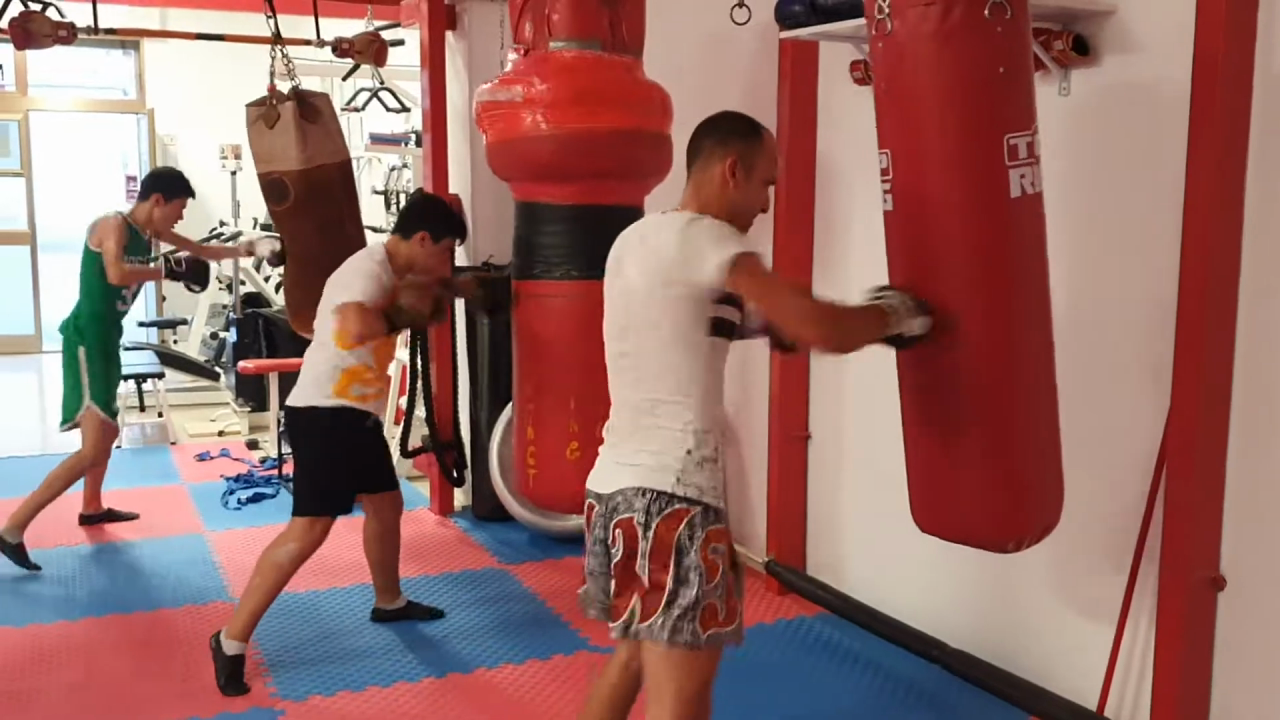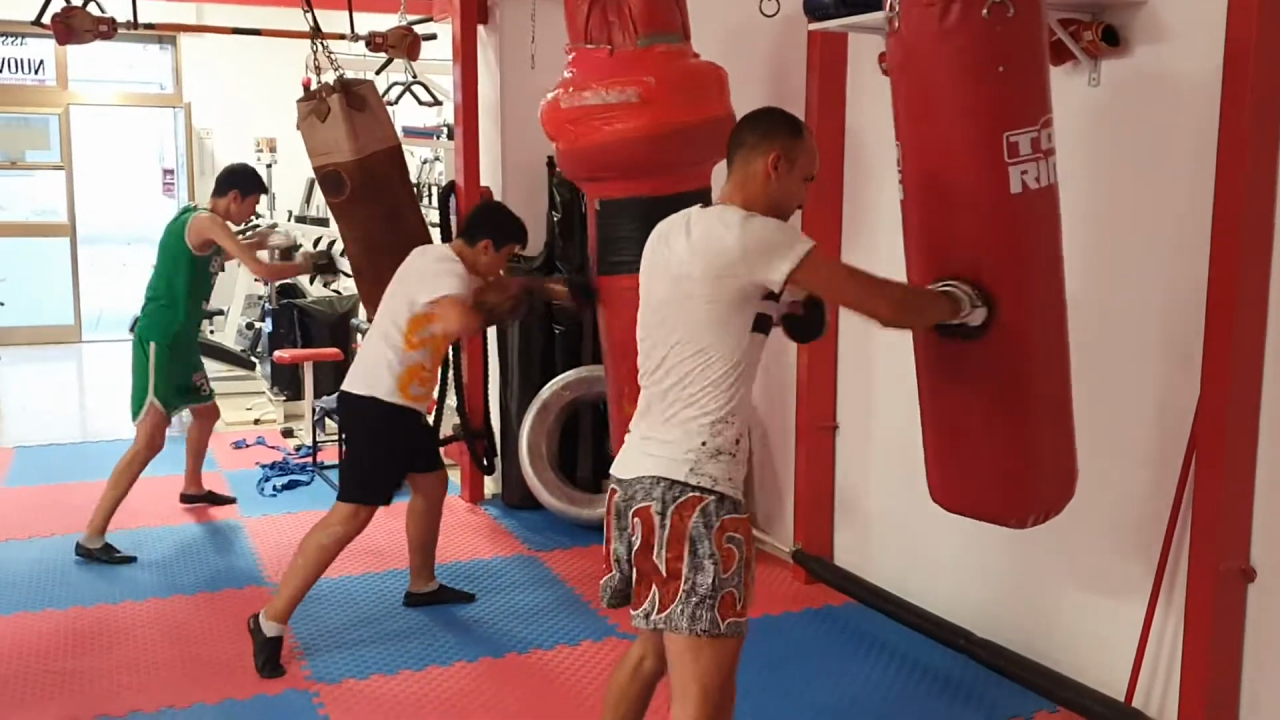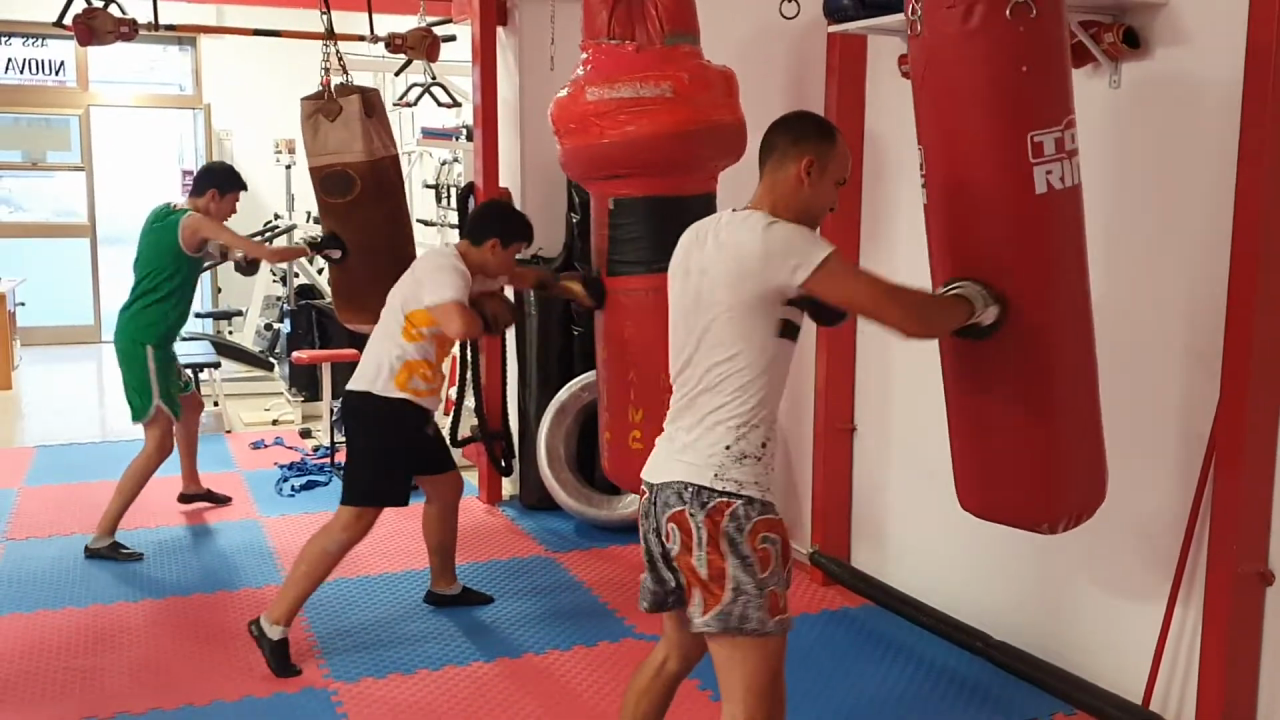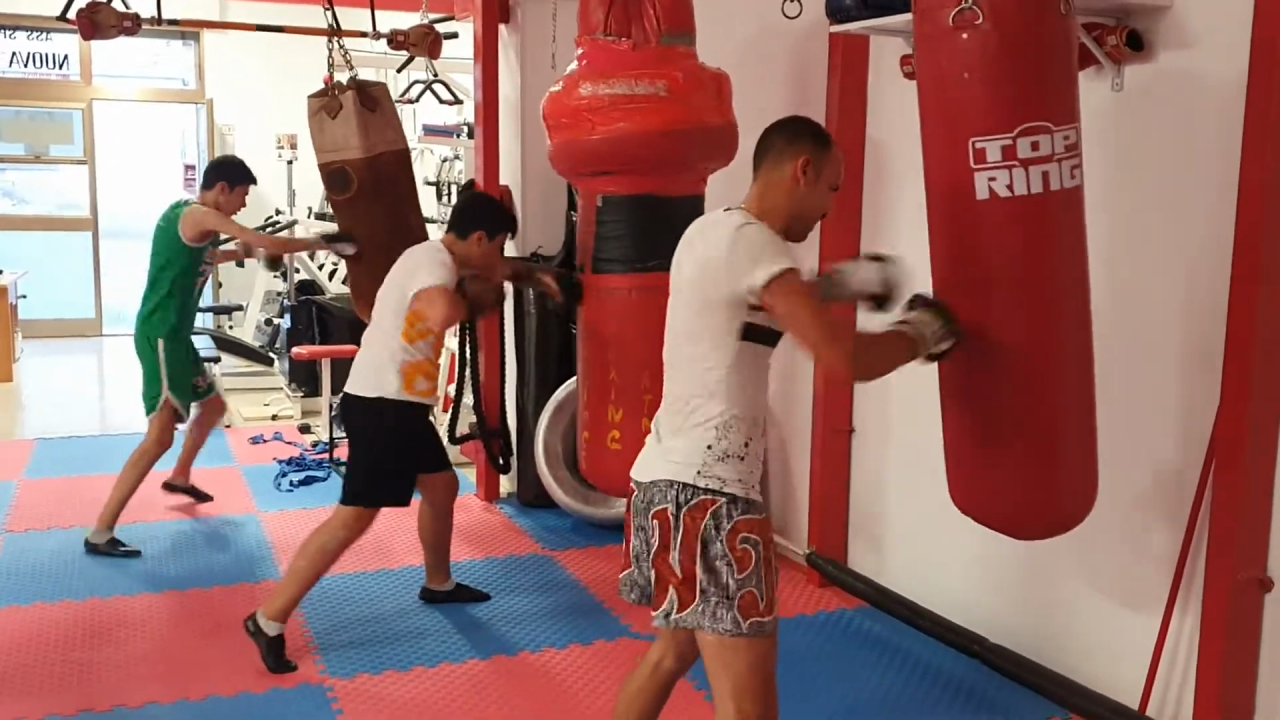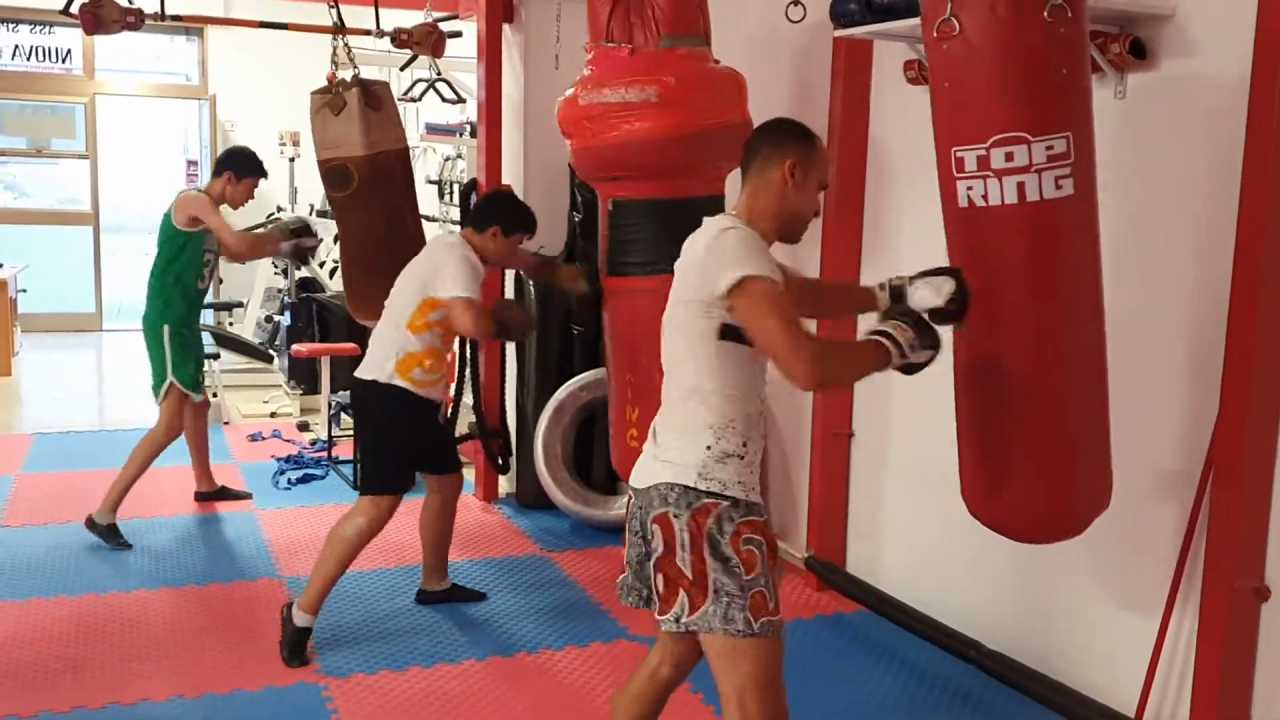
dt=1s
person 1, frame 1
left shoulder: (633, 240)
right shoulder: (703, 239)
right elbow: (820, 331)
right wrist: (897, 313)
left hip: (616, 485)
right hip: (670, 495)
left knee: (637, 652)
person 1, frame 2
left shoulder: (670, 231)
right shoulder: (753, 236)
right elbow: (889, 305)
left wrist: (788, 306)
right wrist: (960, 301)
left hip: (640, 474)
right hip: (692, 487)
left knee: (654, 648)
person 1, frame 3
left shoulder: (699, 237)
right shoulder: (776, 242)
right elbow: (906, 316)
left wrist: (823, 293)
right wrist: (972, 301)
left hip: (673, 477)
right hip: (722, 492)
left knee: (677, 650)
person 1, frame 4
left shoulder: (708, 232)
right shoulder: (752, 244)
right elbow: (845, 359)
right wrist: (924, 331)
left hip: (664, 475)
right hip: (706, 488)
left knee: (674, 648)
person 1, frame 5
left shoulder: (713, 239)
right shoulder: (736, 248)
left elbow: (794, 295)
right elbow: (810, 369)
left wrist: (897, 293)
right wrist: (893, 341)
left hip: (663, 482)
right hip: (706, 494)
left knee: (673, 656)
person 2, frame 1
left shoulder: (394, 270)
right shoulder: (372, 268)
right elbow: (355, 326)
right wrist: (402, 315)
left hip: (357, 412)
right hip: (326, 412)
left knee: (386, 505)
right knee: (308, 531)
left ankle: (389, 601)
right ankle: (231, 642)
person 2, frame 2
left shoulder: (439, 259)
right shoulder: (441, 268)
left elbow: (479, 302)
right elbow: (457, 323)
left wrist: (515, 296)
right wrist: (492, 310)
left hip: (402, 402)
right hip: (376, 402)
left knee: (432, 484)
right knee: (351, 515)
left ankle: (422, 584)
right ankle: (270, 623)
person 2, frame 3
left shoulder: (458, 266)
right shoulder: (446, 268)
left elbow: (517, 279)
right elbow: (456, 326)
left wrist: (559, 283)
right wrist: (491, 317)
left hip: (409, 404)
right hip: (381, 404)
left knee: (446, 489)
right knee: (354, 519)
left ankle: (444, 586)
right ankle: (273, 625)
person 2, frame 4
left shoulder: (437, 256)
right shoulder: (434, 261)
left elbow: (493, 273)
right elbow: (439, 315)
left wrist: (531, 274)
right wrist: (474, 297)
left hip: (403, 401)
right hip: (381, 403)
left knee: (441, 487)
right knee: (353, 518)
left ankle: (439, 582)
right ankle: (269, 620)
person 2, frame 5
left shoulder: (459, 250)
right shoulder: (455, 257)
left elbow: (522, 262)
right elbow: (472, 325)
left wrist: (558, 272)
right wrist: (510, 321)
left hip: (421, 394)
right hip: (388, 392)
left knee: (446, 483)
right knee: (377, 507)
left ankle: (434, 583)
right ankle: (301, 614)
person 3, frame 1
left shoulder: (147, 232)
right shoulder: (113, 224)
left elbow: (199, 251)
right elbow: (117, 275)
left wrist: (247, 248)
right wrist: (168, 270)
left hip: (104, 343)
right hip: (85, 344)
left knee: (107, 432)
right knee: (92, 450)
left ankle: (92, 508)
person 3, frame 2
left shoulder: (195, 219)
right shoulder: (207, 223)
left elbow: (221, 255)
right elbow: (262, 271)
left wrist: (261, 242)
right wrist: (308, 264)
left hip: (179, 337)
right hip: (159, 340)
left knee: (207, 411)
right knee: (149, 440)
left ankle: (193, 487)
right ankle: (91, 537)
person 3, frame 3
left shoulder: (166, 213)
right shoulder: (197, 224)
right elbow: (263, 254)
left wrist: (222, 250)
right wrist: (311, 248)
left hip: (151, 337)
right hip: (144, 340)
left knee: (191, 405)
right knee: (160, 441)
left ankle: (192, 486)
right ankle: (101, 538)
person 3, frame 4
left shoulder: (190, 213)
right shoulder: (202, 216)
left elbow: (206, 258)
right elbow: (268, 244)
left wrist: (243, 250)
right wrist: (322, 242)
left hip: (174, 331)
right hip: (163, 335)
left knee: (213, 407)
right knee: (160, 436)
left ankle: (180, 477)
right ankle: (101, 532)
person 3, frame 5
left shoulder: (214, 210)
right shoulder: (194, 202)
left elbow: (238, 251)
right elbow: (240, 248)
left wrist: (287, 238)
right wrist: (288, 238)
left hip: (186, 321)
right hip: (168, 323)
left knee: (197, 406)
right knee: (172, 422)
left ankle: (205, 484)
right ankle: (103, 513)
